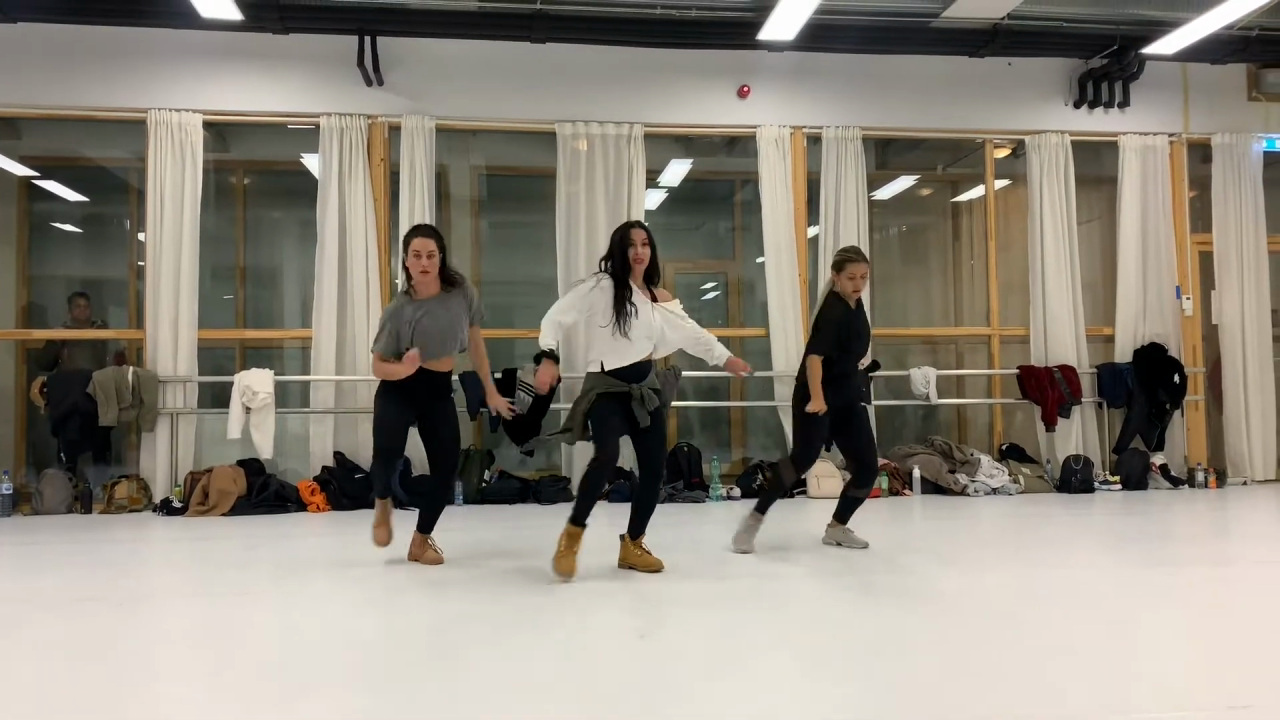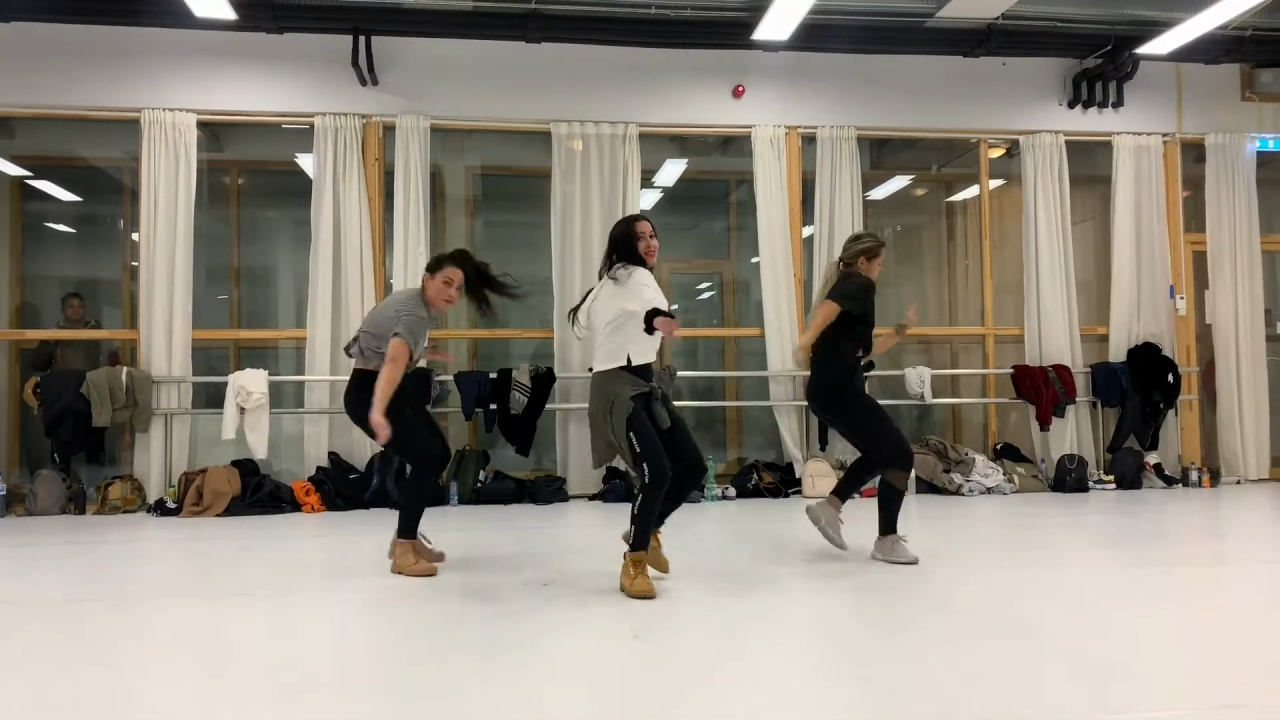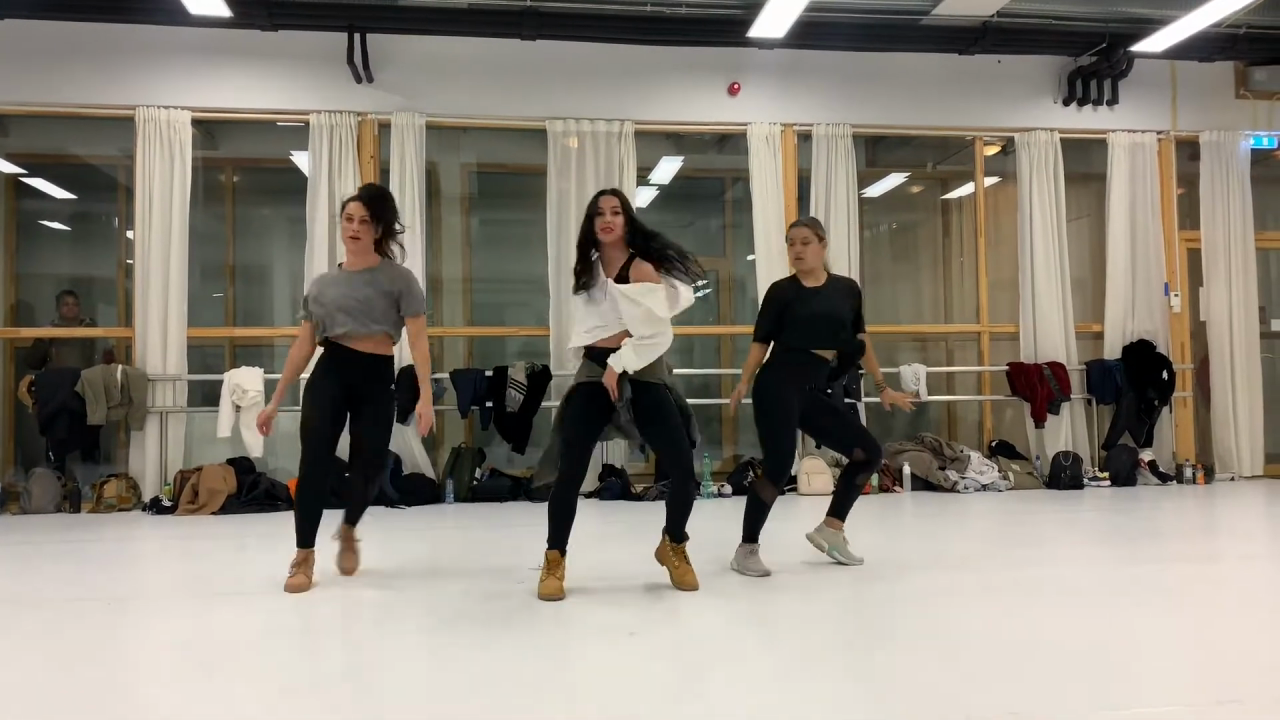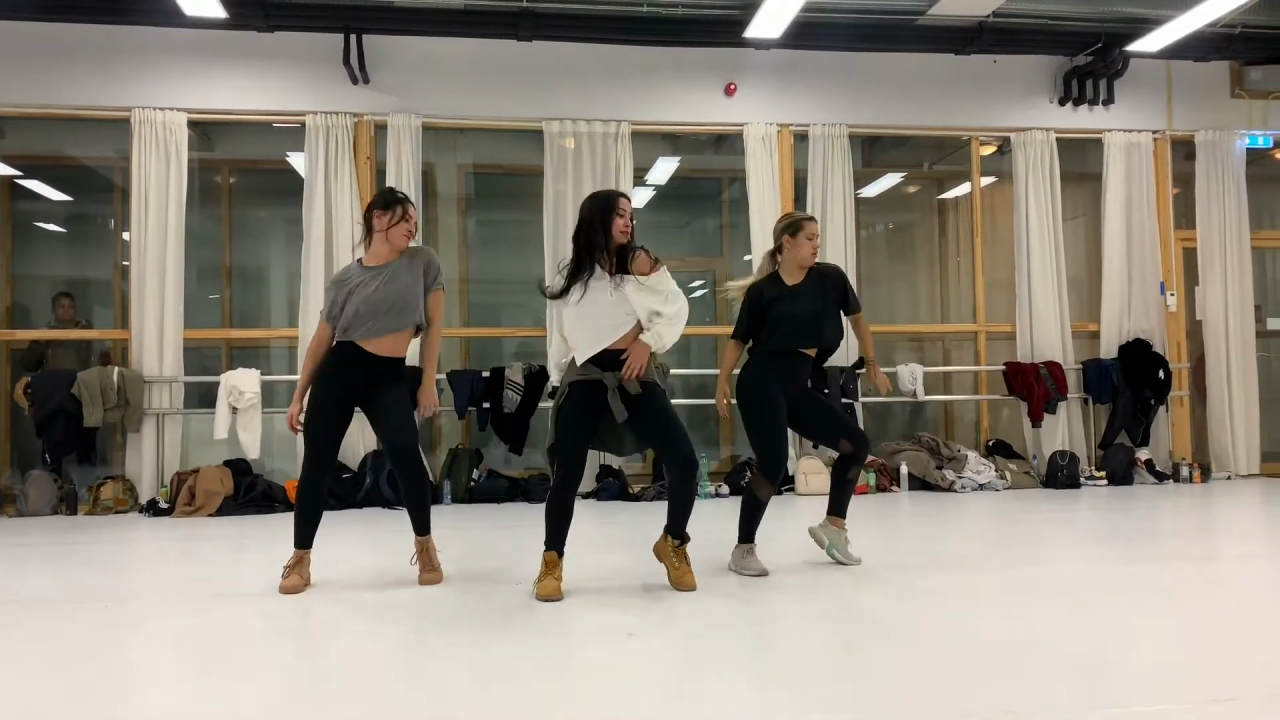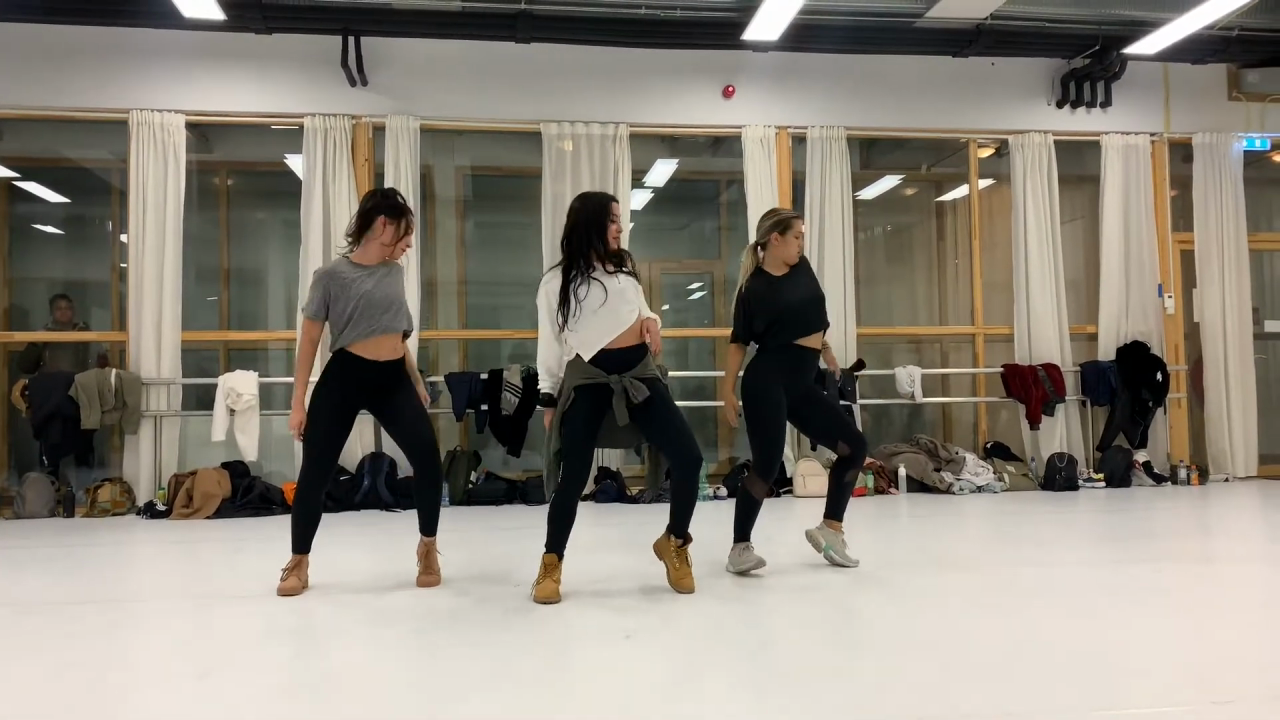
dt=0.5s
person 1, frame 1
left shoulder: (659, 297)
right shoulder: (599, 287)
left elbow: (689, 333)
right elbow: (557, 317)
left wrist: (724, 356)
right wrist: (548, 357)
left hip: (645, 387)
right hip: (605, 387)
left knee: (654, 470)
right knee: (606, 459)
left ankle: (632, 544)
right ankle: (571, 535)
person 1, frame 2
left shoulder: (622, 280)
right shoulder: (634, 275)
left elbow: (582, 318)
right elbow: (646, 301)
right wrist: (662, 317)
left hip: (646, 385)
right hip: (617, 387)
left knee: (692, 467)
right knee: (658, 471)
left ankle: (647, 530)
right ankle: (635, 563)
person 1, frame 3
left shoulder: (645, 268)
right shoulder: (585, 269)
left elbow: (657, 332)
left wrist: (619, 365)
left hip: (642, 373)
right hip: (592, 374)
left knee: (682, 468)
right knee: (569, 471)
left ankle: (673, 546)
right ankle: (554, 562)
person 1, frame 4
left shoulder: (639, 262)
right shoulder: (570, 276)
left elbow: (675, 310)
right elbow: (559, 336)
left wrist: (649, 341)
right wrist: (557, 386)
left hip: (635, 375)
right hip: (584, 378)
left knee: (685, 462)
right knee: (567, 474)
left ankle: (673, 544)
right ankle: (552, 562)
person 1, frame 5
left shoulder: (623, 264)
right shoulder: (558, 280)
right elbow: (550, 341)
left wrist: (651, 320)
right wrist: (549, 398)
left hip: (639, 373)
right hip: (587, 378)
left knee: (688, 457)
right knee: (573, 476)
left ankle: (674, 543)
right ankle: (551, 565)
person 2, frame 1
left shoulder: (462, 292)
right shoulder: (398, 309)
left elbow: (475, 343)
right elbow: (379, 367)
left wrist: (490, 392)
right wrist: (401, 369)
left hip: (439, 391)
right hip: (401, 388)
left knee: (446, 468)
right knee: (388, 454)
left ankle: (422, 539)
right ankle: (383, 505)
person 2, frame 2
left shoulder: (413, 297)
right shoulder: (413, 313)
right elbow: (395, 360)
right wrist: (377, 412)
left hip: (388, 391)
right hip: (366, 392)
left knee: (439, 454)
right knee: (428, 456)
left ankle: (408, 537)
right ankle: (403, 547)
person 2, frame 3
left shoulder: (400, 278)
right shoulder: (323, 284)
left elbow: (418, 338)
right elbow: (303, 346)
left wrist: (425, 396)
right wrist: (275, 401)
left hip: (377, 377)
right hip: (331, 372)
left knee: (369, 466)
right knee: (315, 464)
left ankle: (348, 532)
right ankle: (304, 557)
person 2, frame 4
left shoulder: (422, 261)
right shoulder: (344, 279)
left elbow: (434, 323)
right elbow: (322, 338)
left wrist: (429, 380)
right wrist: (298, 397)
left hip: (389, 377)
right hip: (339, 371)
left knee: (407, 457)
right knee: (316, 466)
left ankle: (425, 546)
right ankle: (300, 560)
person 2, frame 5
left shoulder: (394, 272)
right shoulder: (332, 275)
right elbow: (309, 340)
left wrist: (417, 380)
right wrist: (298, 403)
left hip: (393, 379)
right hip: (343, 378)
left knee: (428, 457)
right knee: (315, 471)
left ankle: (427, 549)
right ankle: (298, 565)
person 3, frame 1
left shoulder: (855, 304)
right shoulder: (834, 309)
right elbow: (814, 354)
right wrist: (816, 397)
left hip: (848, 395)
right hip: (820, 396)
left knee: (867, 468)
right knee: (804, 457)
left ankle: (837, 527)
right ankle: (754, 519)
person 3, frame 2
left shoulder: (847, 288)
right shoulder: (861, 285)
right elbow: (830, 304)
left wrist: (900, 330)
right wrist: (809, 338)
left hip: (827, 388)
right hip: (840, 387)
left knee: (878, 453)
right knee: (900, 455)
left ankle: (828, 507)
right ankle: (888, 540)
person 3, frame 3
left shoulder: (847, 289)
right shoulder: (781, 291)
left elbow: (860, 342)
right elbow: (762, 341)
left wrist: (882, 388)
right wrist: (744, 384)
left hip: (815, 389)
right hip: (777, 384)
left knee: (869, 453)
right knee: (779, 466)
left ankle: (830, 530)
right ankle: (747, 548)
person 3, frame 4
left shoulder: (829, 277)
right shoulder: (763, 289)
left elbow: (857, 318)
right elbow: (739, 338)
left wrist: (873, 367)
right wrist: (723, 381)
left hip: (798, 386)
right hip: (761, 382)
left knee: (856, 444)
right knee: (773, 464)
left ankle: (833, 527)
right ankle: (743, 549)
person 3, frame 5
left shoulder: (802, 268)
right shoulder: (753, 287)
right elbow: (739, 341)
left wrist: (824, 349)
right wrist: (728, 389)
left hip: (804, 382)
right hip: (767, 379)
left knee: (854, 446)
right knee: (767, 462)
left ankle: (830, 530)
right ankle: (740, 547)
